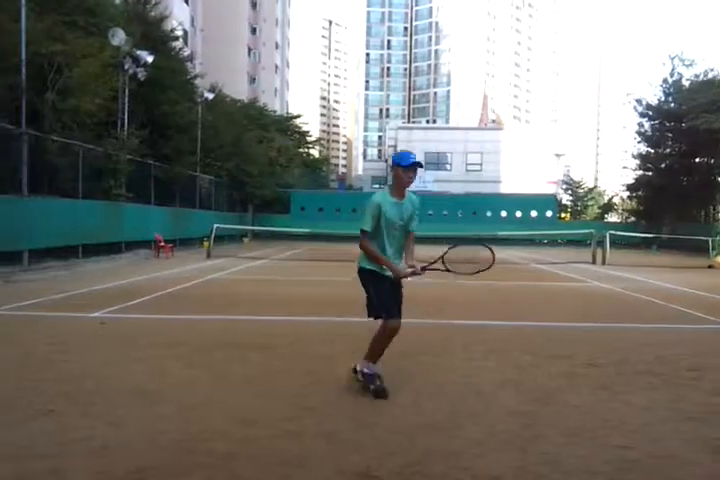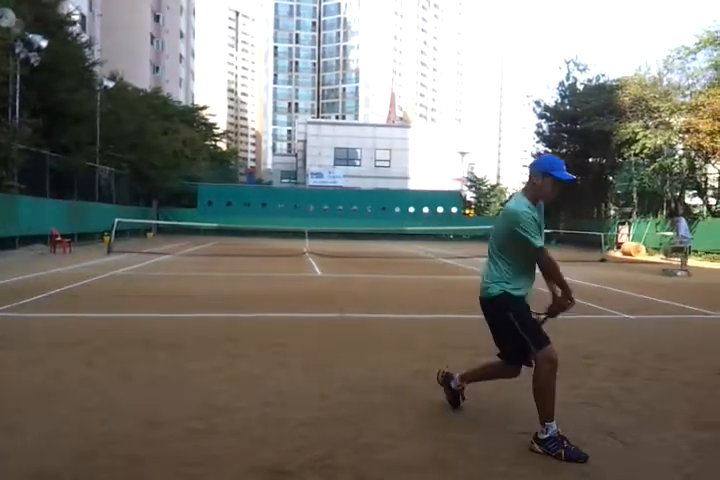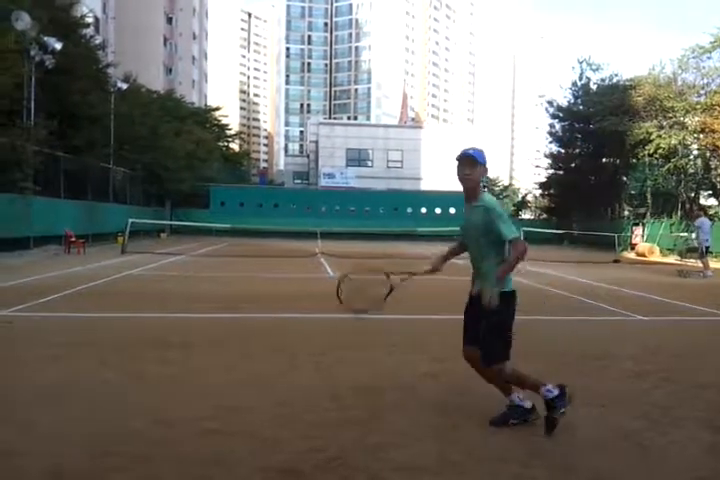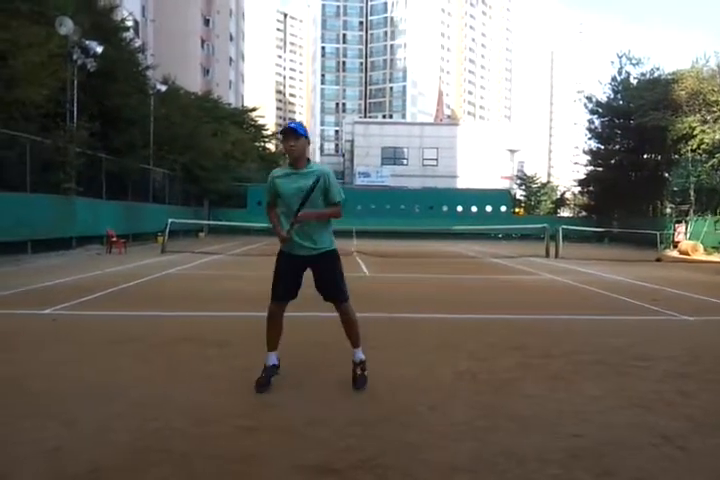
dt=1s
person 1, frame 1
left shoulder: (413, 202)
right shoulder: (377, 202)
right elbow: (364, 242)
left wrist: (407, 263)
right wrist: (393, 267)
left hip: (391, 269)
right hip: (372, 269)
left knee: (389, 323)
right knee: (392, 324)
left ankle: (367, 367)
right ankle: (367, 369)
person 1, frame 2
left shoulder: (536, 206)
right shoulder: (519, 211)
left elbow: (538, 256)
right elbow: (544, 260)
left wrist: (556, 293)
right wrist: (565, 293)
left hip: (515, 295)
right hip: (501, 295)
left knee: (512, 364)
right knee: (547, 357)
left ankle: (453, 381)
right ankle: (547, 435)
person 1, frame 3
left shoulder: (491, 208)
right shoulder: (467, 207)
left elbow: (519, 248)
left wrist: (495, 285)
right wrist: (444, 257)
left hip: (496, 293)
right hip: (481, 291)
left knee: (492, 363)
right knee: (474, 355)
left ankle: (551, 392)
right ankle: (522, 404)
person 1, frame 4
left shoulder: (324, 174)
right shoulder: (276, 177)
left elbow: (338, 210)
right elbow: (271, 208)
left wrist: (315, 214)
right wrist: (278, 230)
left hip: (323, 250)
right hip: (291, 251)
left knee: (343, 305)
right knee: (276, 307)
left ankle: (358, 359)
right ankle: (272, 363)
